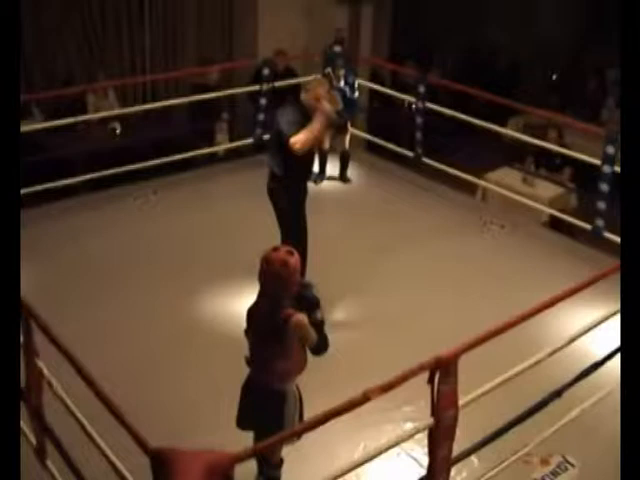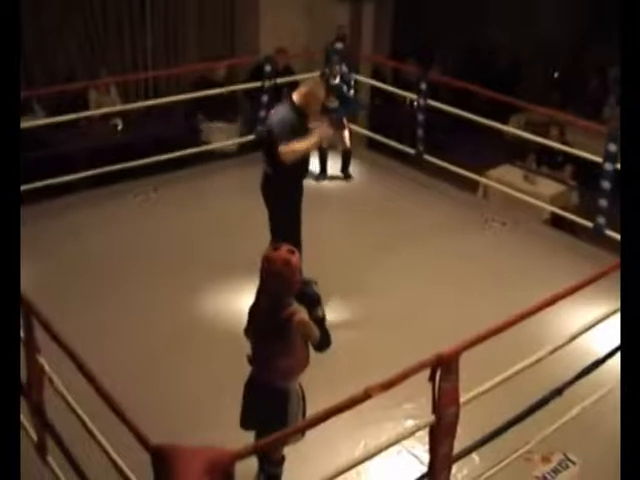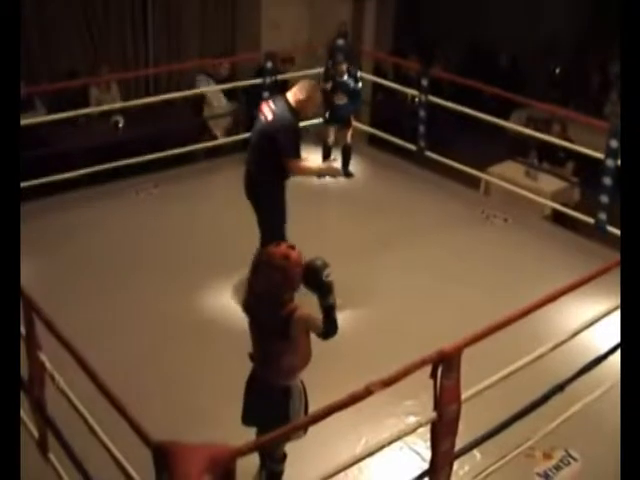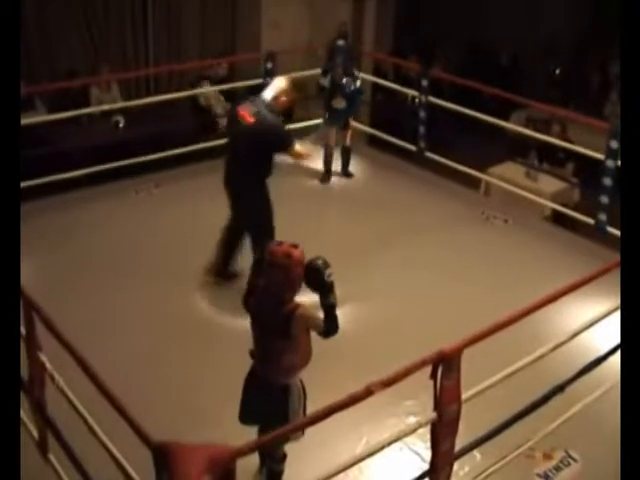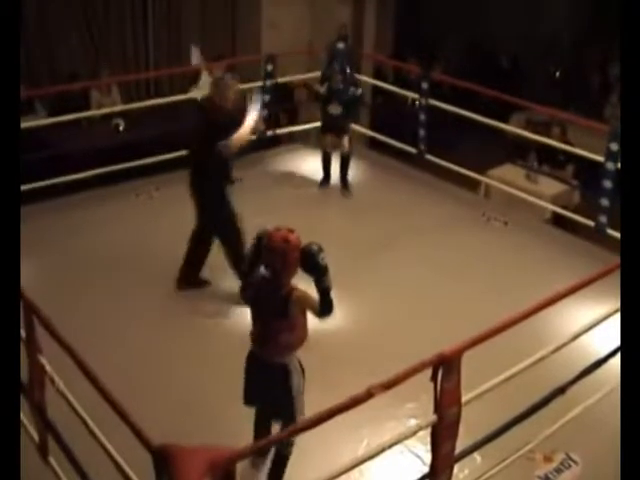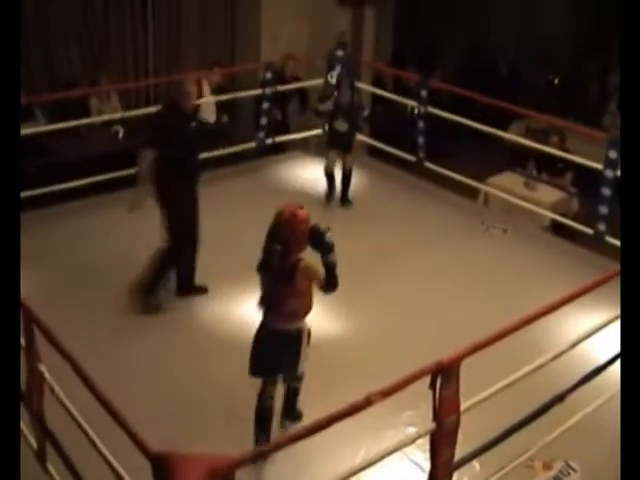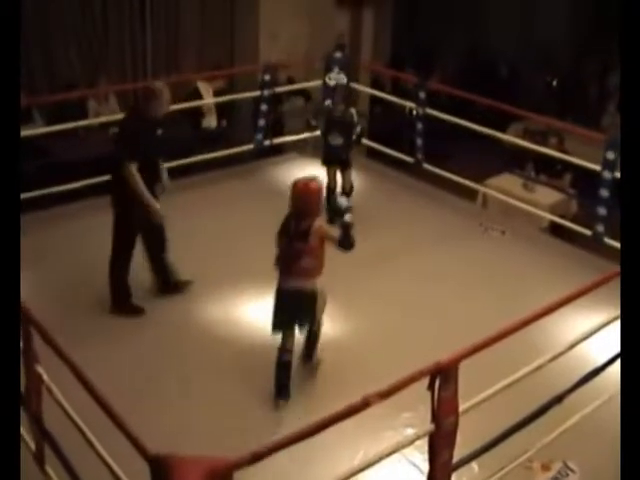
dt=0.4s
person 1, frame 1
left shoulder: (255, 309)
right shoulder: (295, 322)
right elbow: (320, 347)
right wrist: (315, 314)
left hip: (256, 384)
right hip: (281, 392)
left knee: (261, 436)
right knee: (273, 446)
person 1, frame 2
left shoulder: (257, 308)
right shoulder: (297, 320)
right elbow: (323, 344)
right wrist: (316, 310)
left hip: (258, 383)
right hip: (283, 390)
left knee: (263, 434)
right knee: (276, 445)
person 1, frame 3
left shoulder: (256, 302)
right shoulder: (298, 316)
right elbow: (329, 330)
left wrist: (259, 269)
right wrist: (326, 295)
left hip: (259, 379)
right hip: (285, 387)
left knee: (264, 431)
right knee: (277, 442)
person 1, frame 4
left shoulder: (258, 300)
right shoulder: (299, 315)
right elbow: (330, 329)
left wrist: (259, 269)
right wrist: (327, 294)
left hip: (259, 378)
right hip: (284, 386)
left knee: (265, 427)
right knee: (277, 441)
person 1, frame 5
left shoulder: (256, 283)
right shoulder: (295, 296)
right elbow: (325, 310)
left wrist: (255, 252)
right wrist: (322, 277)
left hip: (259, 359)
right hip: (284, 365)
left knee: (263, 407)
right knee: (290, 422)
left ankle: (258, 453)
person 1, frame 6
left shoulder: (269, 258)
right shoulder: (304, 267)
right elbow: (330, 286)
left wrist: (271, 239)
right wrist: (328, 255)
left hip: (268, 329)
right hip: (293, 331)
left knee: (267, 384)
right knee: (294, 374)
left ankle: (262, 438)
right ankle: (289, 414)
person 1, frame 7
left shoulder: (287, 223)
right shoulder: (318, 227)
right elbow: (346, 243)
right wrist: (346, 219)
left hip: (285, 288)
right hip: (308, 289)
left knee: (286, 338)
right knee: (313, 322)
left ankle: (282, 392)
right ankle: (308, 356)
person 2, frame 1
left shoulder: (305, 112)
right shoulder: (288, 114)
right elbow: (298, 146)
left wrist: (329, 116)
right wrist: (320, 120)
left hip: (295, 183)
right hip: (283, 186)
left knee: (294, 236)
right knee: (295, 238)
person 2, frame 2
left shoulder: (296, 111)
right shoulder: (284, 118)
right elbow: (286, 154)
left wrist: (317, 131)
right wrist: (316, 137)
left hip: (289, 183)
right hip: (280, 186)
left knee: (291, 234)
right knee: (285, 237)
person 2, frame 3
left shoulder: (272, 103)
right shoulder: (285, 123)
right elbow: (293, 167)
right wrist: (324, 168)
left hip: (256, 180)
right hip: (267, 184)
right knee: (273, 240)
person 2, frame 4
left shoulder: (244, 106)
right shoulder: (271, 123)
left elbow: (229, 125)
right elbow: (296, 152)
left hip: (233, 179)
right hip: (251, 185)
left knee: (238, 223)
right knee: (263, 236)
left ankle: (220, 268)
person 2, frame 5
left shoulder: (210, 109)
right shoulder: (211, 118)
right elbow: (229, 146)
right wrist: (251, 119)
left hip: (208, 181)
right hip: (210, 184)
left knee: (205, 229)
right knee: (231, 234)
left ankle: (188, 277)
person 2, frame 6
left shoulder: (189, 114)
right shoulder: (163, 119)
right elbow: (148, 156)
left hip: (188, 184)
right hip: (172, 187)
left knee: (188, 235)
right knee: (178, 239)
left ankle: (186, 284)
right ankle: (146, 289)
person 2, frame 7
left shoulder: (152, 121)
right shoulder: (131, 128)
right elbow: (129, 169)
left wrist: (160, 175)
right wrist: (150, 202)
left hip: (148, 191)
right hip: (128, 195)
left knee: (156, 236)
right knee: (124, 246)
left ankle: (166, 282)
right ankle: (120, 301)
person 3, frame 1
left shoulder: (350, 81)
left elbow: (353, 100)
left hip: (343, 120)
left knee: (344, 149)
right knee: (324, 147)
left ankle: (343, 173)
right ankle: (321, 173)
person 3, frame 2
left shoulder: (346, 79)
right shoulder: (324, 79)
left elbow: (349, 99)
left hip: (340, 117)
right hip: (326, 116)
left knee: (346, 146)
right knee: (323, 146)
left ankle: (345, 169)
right ankle: (323, 171)
person 3, frame 3
left shoulder: (352, 76)
right shoulder: (330, 76)
left elbow: (357, 94)
right elbow: (326, 93)
left hip: (347, 114)
right hip: (333, 114)
left knee: (347, 142)
right knee: (328, 141)
left ankle: (345, 167)
person 3, frame 4
left shoulder: (350, 81)
right shoulder: (329, 79)
left elbow: (358, 93)
right elbow: (322, 86)
left hip: (345, 117)
right hip: (332, 117)
left knee: (346, 144)
right knee: (329, 145)
left ankle: (345, 168)
right ankle: (327, 171)
person 3, frame 5
left shoulder: (348, 88)
right shoulder: (326, 86)
left elbow: (357, 99)
right elbow: (318, 95)
left wrist: (356, 85)
right wrist: (323, 81)
left hip: (342, 125)
right hip: (328, 123)
left knee: (346, 151)
right knee: (327, 151)
left ankle: (344, 179)
right ankle: (326, 177)
person 3, frame 6
left shoulder: (355, 104)
right shoulder: (332, 101)
left elbow: (363, 116)
right elbow: (319, 110)
right wrist: (324, 97)
left hip: (347, 140)
right hip: (334, 139)
left knee: (347, 168)
right knee: (329, 167)
left ankle: (344, 197)
right ankle: (330, 190)
person 3, frame 7
left shoulder: (350, 114)
right shoulder: (327, 112)
left elbow: (358, 133)
left hip: (344, 154)
right hip: (330, 153)
left knee: (347, 184)
right knee: (331, 183)
right ankle: (332, 212)
